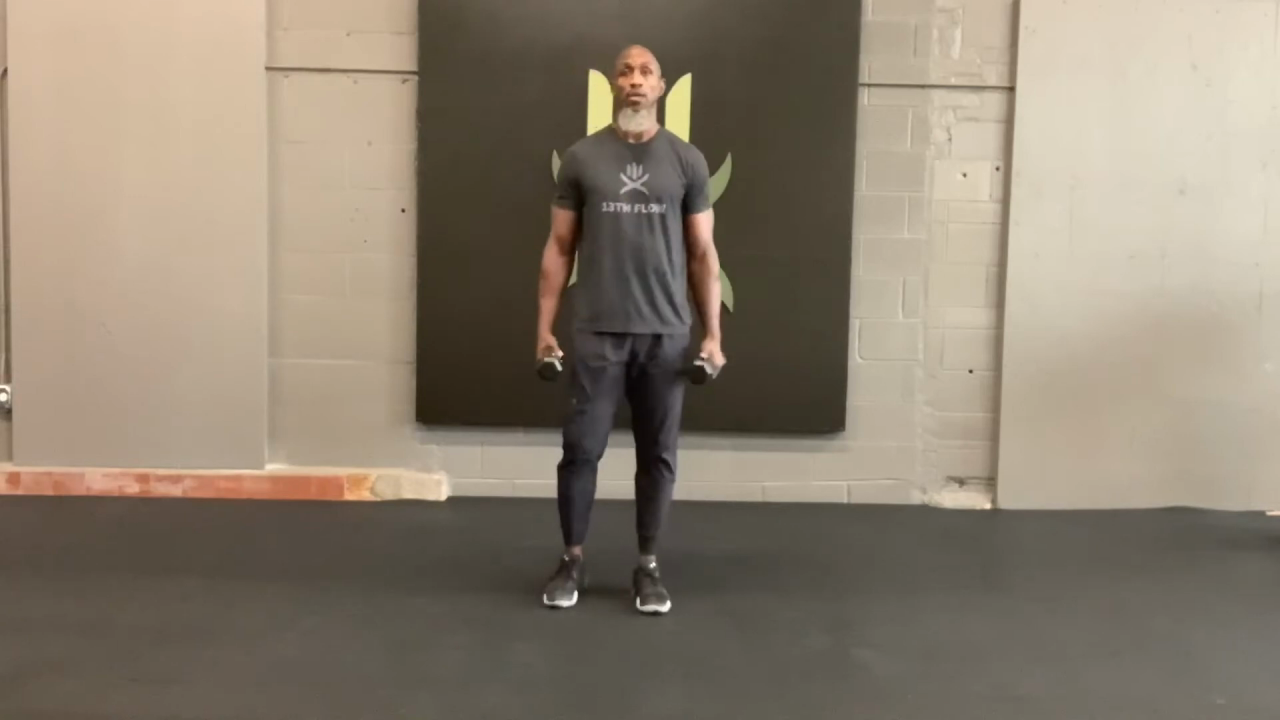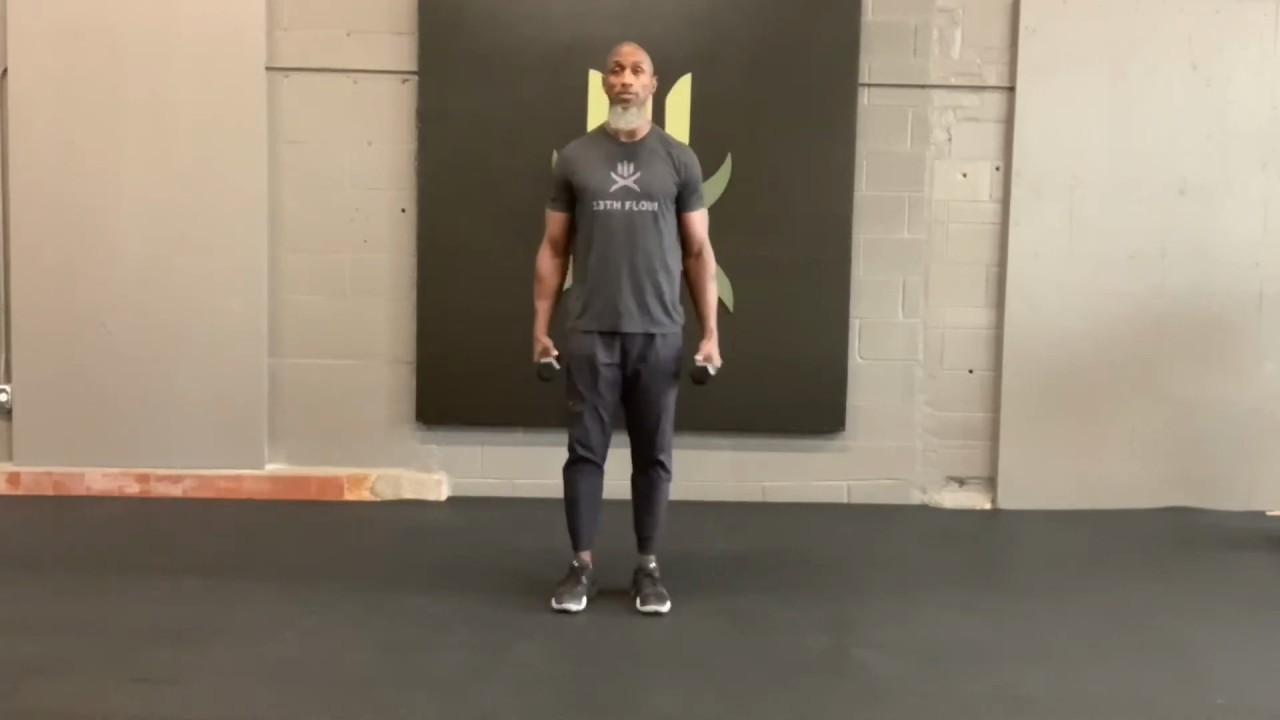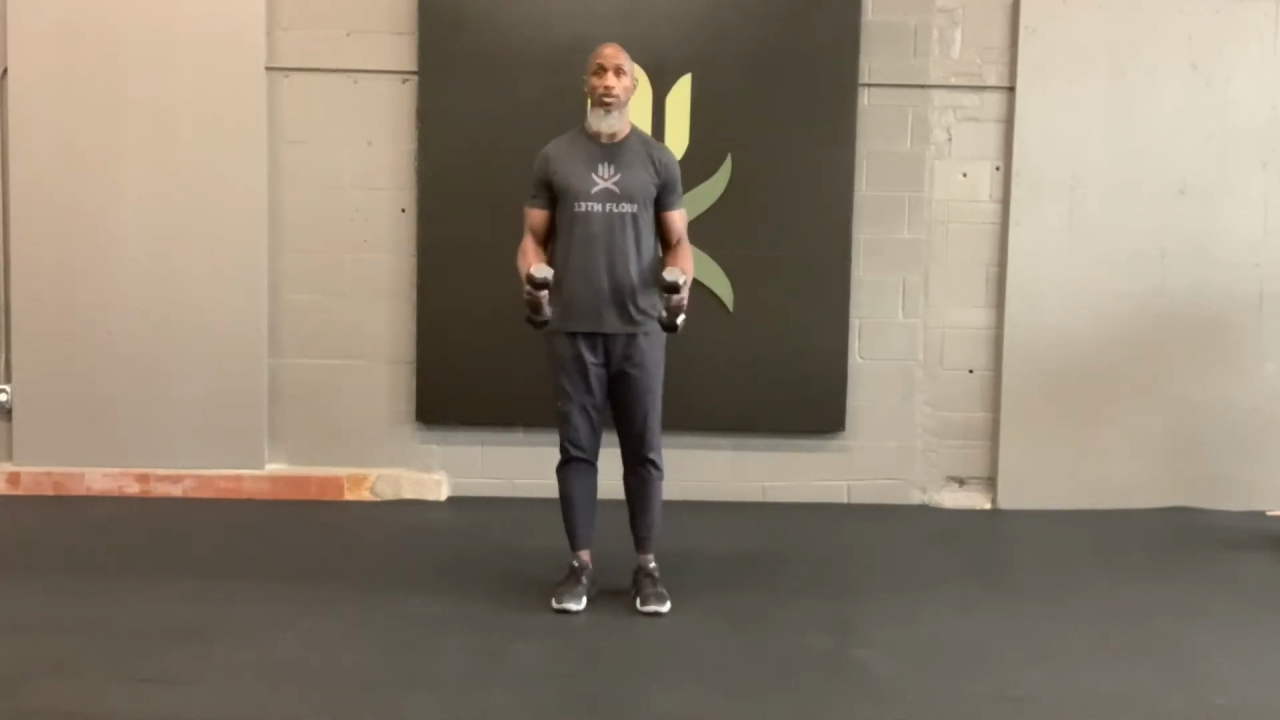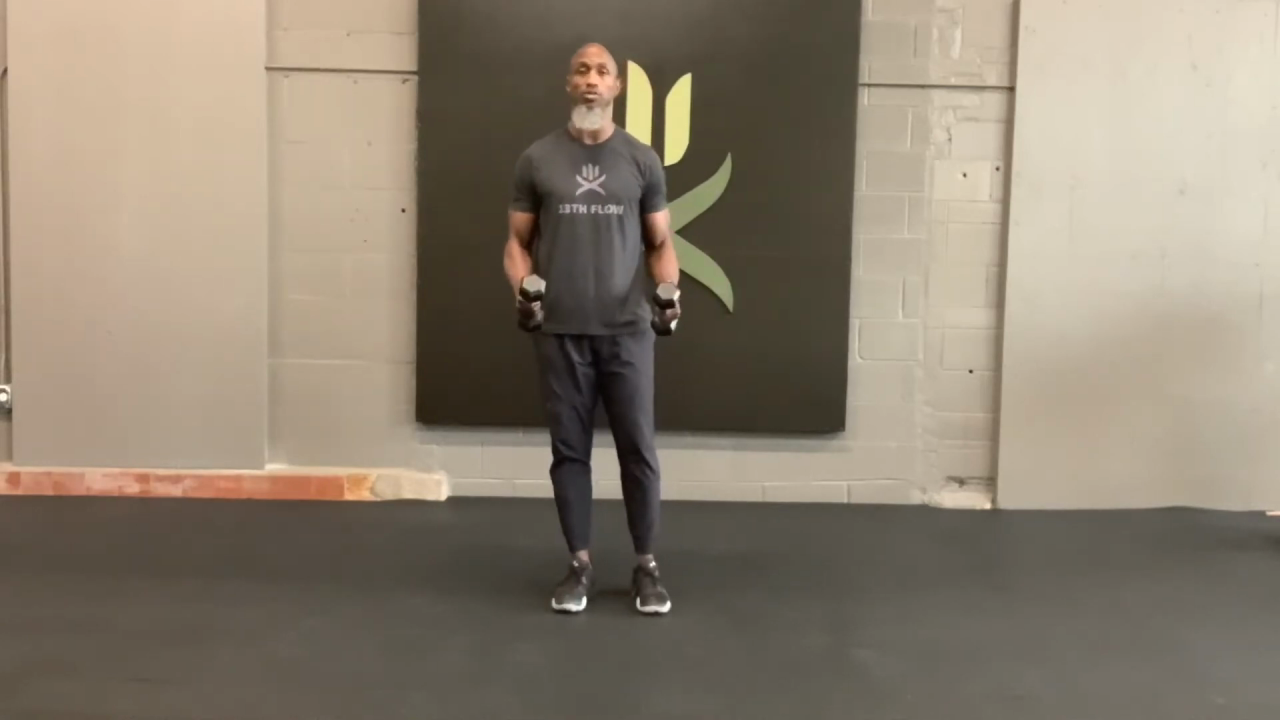
dt=0.7s
person 1, frame 1
left shoulder: (687, 160)
right shoulder: (582, 157)
left elbow: (703, 253)
right elbow: (559, 247)
left wrist: (713, 335)
right wrist: (544, 326)
left hip: (665, 333)
right hip: (597, 331)
left knee: (658, 454)
right knee: (580, 449)
left ankle: (647, 565)
right ankle: (572, 558)
person 1, frame 2
left shoulder: (678, 159)
right shoulder: (574, 158)
left elbow: (698, 251)
right elbow: (553, 250)
left wrist: (710, 334)
right wrist: (540, 327)
left hip: (658, 333)
right hip: (589, 332)
left knee: (653, 454)
right knee: (585, 450)
left ankle: (647, 566)
right ankle: (581, 564)
person 1, frame 3
left shoulder: (658, 159)
right shoulder: (555, 157)
left elbow: (677, 240)
right elbow: (535, 236)
left wrist: (681, 280)
right wrist: (532, 278)
left hip: (639, 328)
right hip: (574, 329)
left knee: (643, 450)
right knee: (577, 448)
left ankle: (646, 565)
right ankle: (581, 564)
person 1, frame 4
left shoulder: (642, 160)
right shoulder: (537, 159)
left elbow: (660, 242)
right elbow: (519, 240)
left wrist: (668, 289)
right wrist: (521, 285)
left hip: (627, 330)
right hip: (561, 331)
left knee: (638, 449)
right knee: (569, 451)
left ankle: (646, 566)
right ankle: (580, 564)
